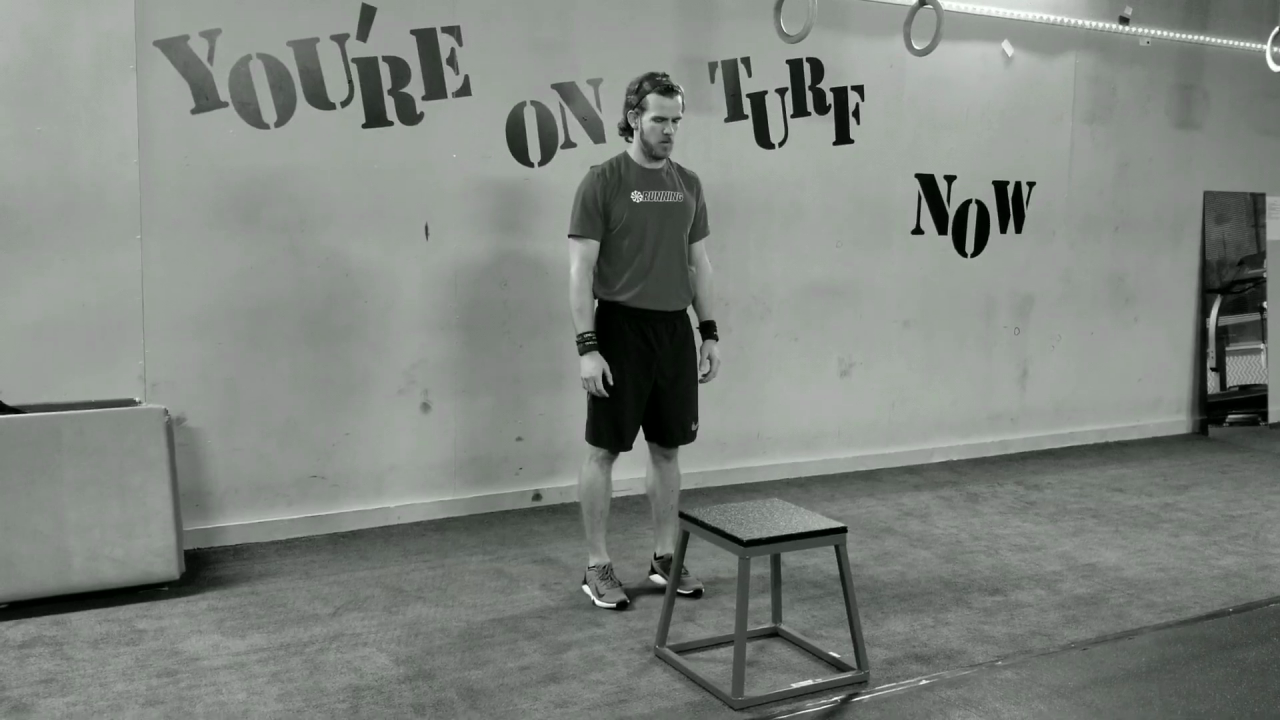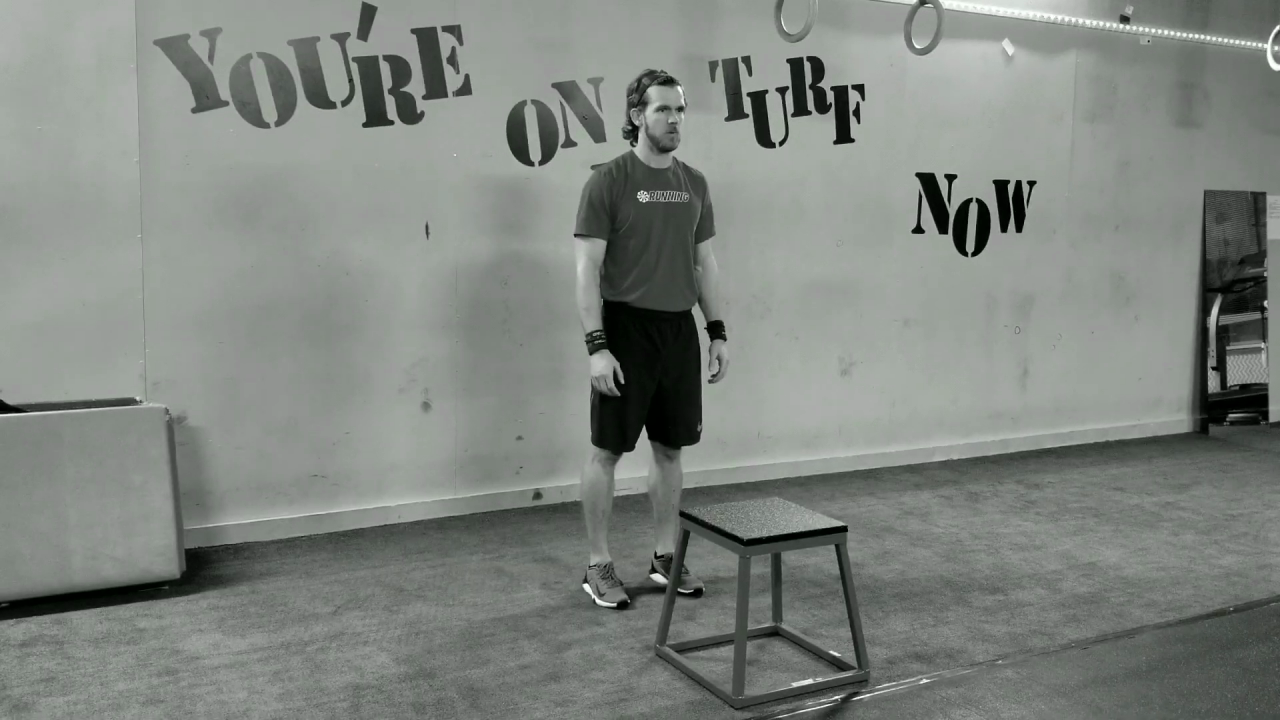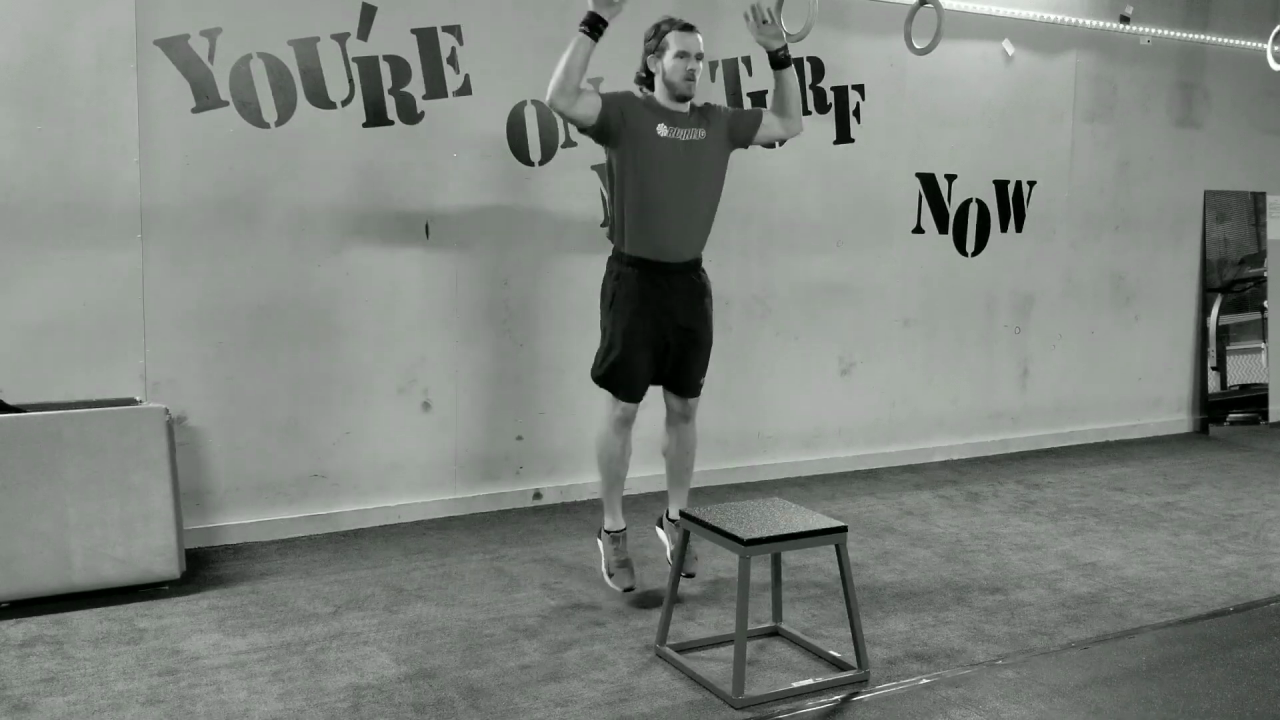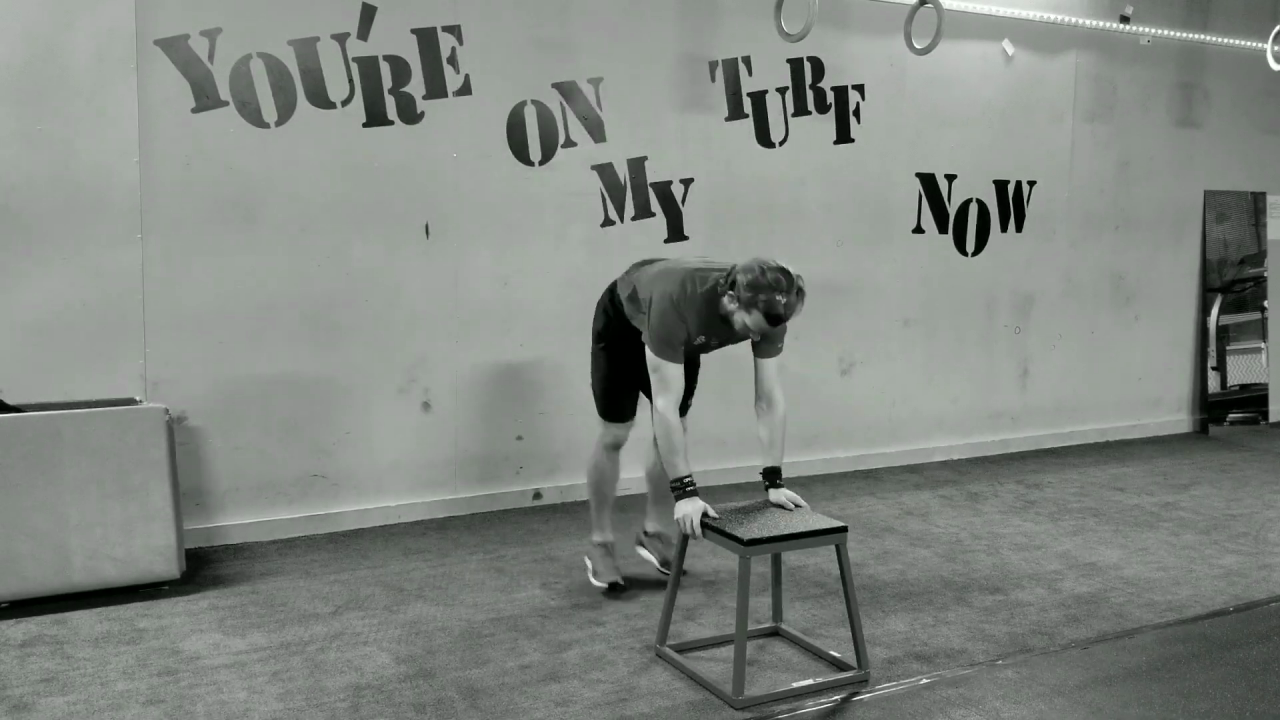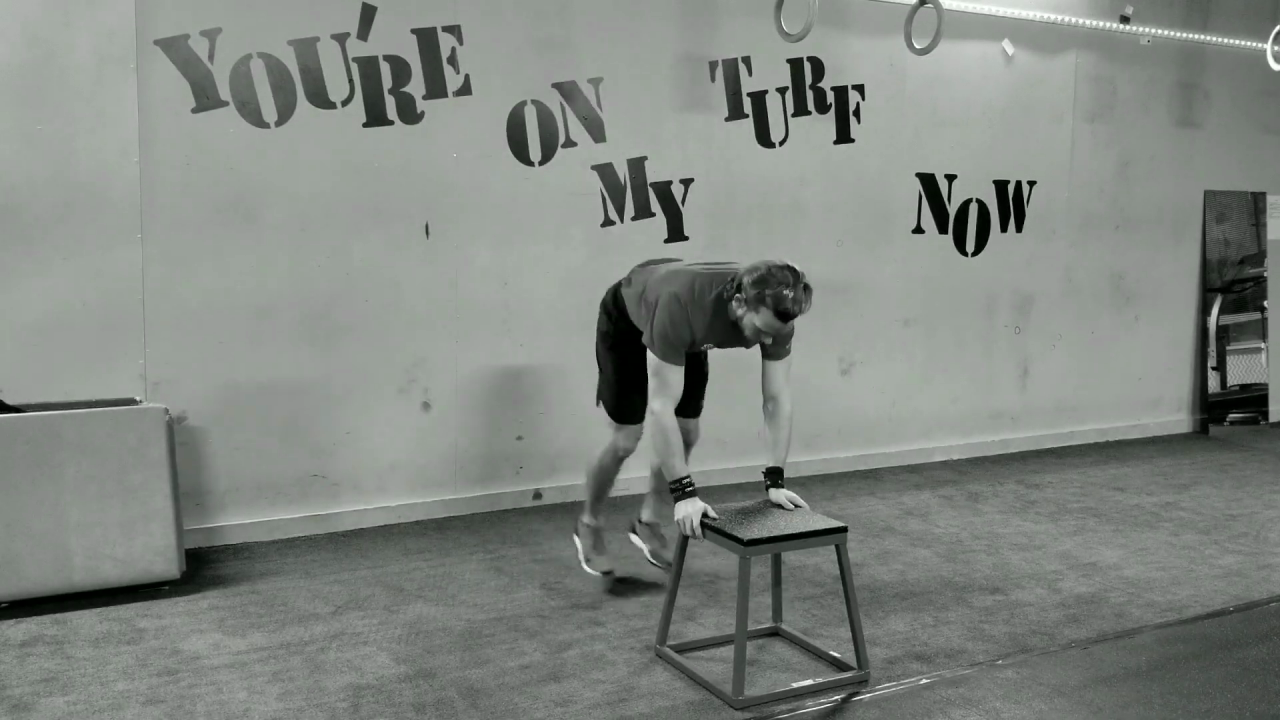
dt=0.7s
person 1, frame 1
left shoulder: (687, 183)
right shoulder: (602, 182)
left elbow: (699, 261)
right elbow: (581, 269)
left wrist: (709, 332)
right wrist: (587, 346)
left hip: (675, 330)
right hip: (621, 329)
left knee: (667, 447)
right knee: (604, 449)
left ankle: (665, 556)
right ankle: (597, 565)
person 1, frame 2
left shoulder: (694, 183)
right shoulder: (608, 181)
left elbow: (704, 262)
right elbow: (587, 269)
left wrist: (718, 331)
right wrist: (597, 346)
left hip: (679, 332)
right hip: (627, 330)
left knee: (670, 449)
right knee: (607, 451)
left ankle: (665, 556)
right ankle: (598, 565)
person 1, frame 3
left shoulder: (716, 120)
right shoulder: (626, 111)
left elbow: (787, 124)
right elbow: (560, 96)
left wrist: (779, 57)
left hip: (690, 281)
right hip: (635, 281)
left knee: (684, 408)
right knee: (623, 408)
left ankle: (676, 518)
right ankle: (612, 530)
person 1, frame 4
left shoulder: (767, 314)
right shoulder: (678, 298)
left elbow: (769, 397)
right elbow: (665, 403)
left wrist: (773, 479)
right wrist: (685, 491)
right hip: (624, 322)
left knee: (671, 432)
right knee: (615, 435)
left ankle: (654, 534)
right ankle: (600, 543)
person 1, frame 5
left shoulder: (776, 314)
right shoulder: (684, 303)
left elbow: (777, 398)
right elbow: (662, 406)
left wrist: (775, 479)
right wrist: (684, 493)
left hip: (686, 339)
right hip: (629, 321)
left knee: (687, 436)
right knee: (626, 441)
left ankle: (648, 522)
right ankle: (589, 525)
